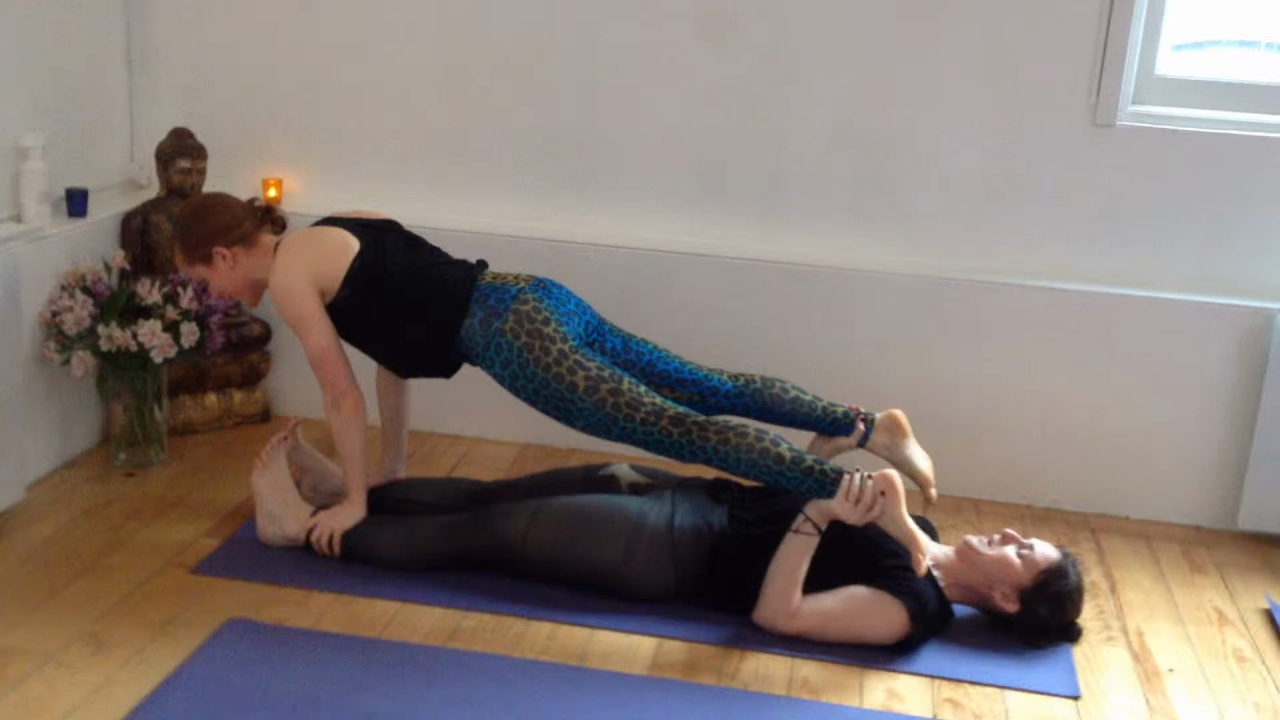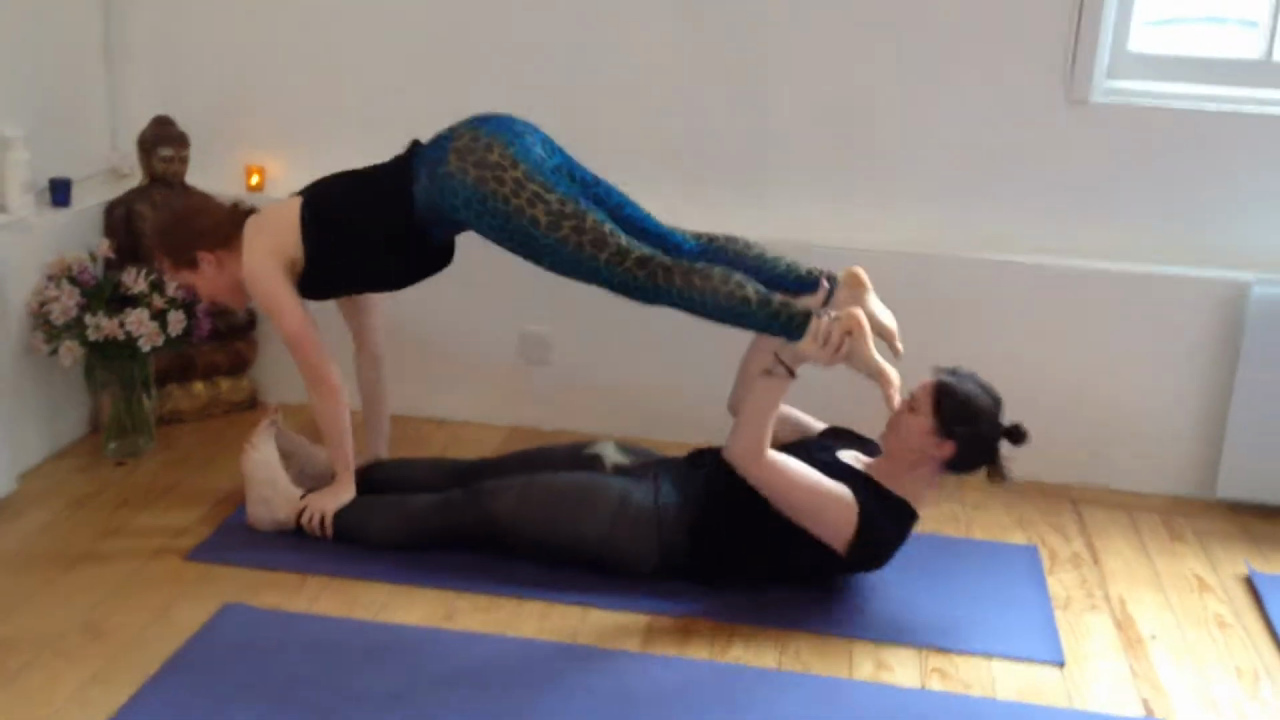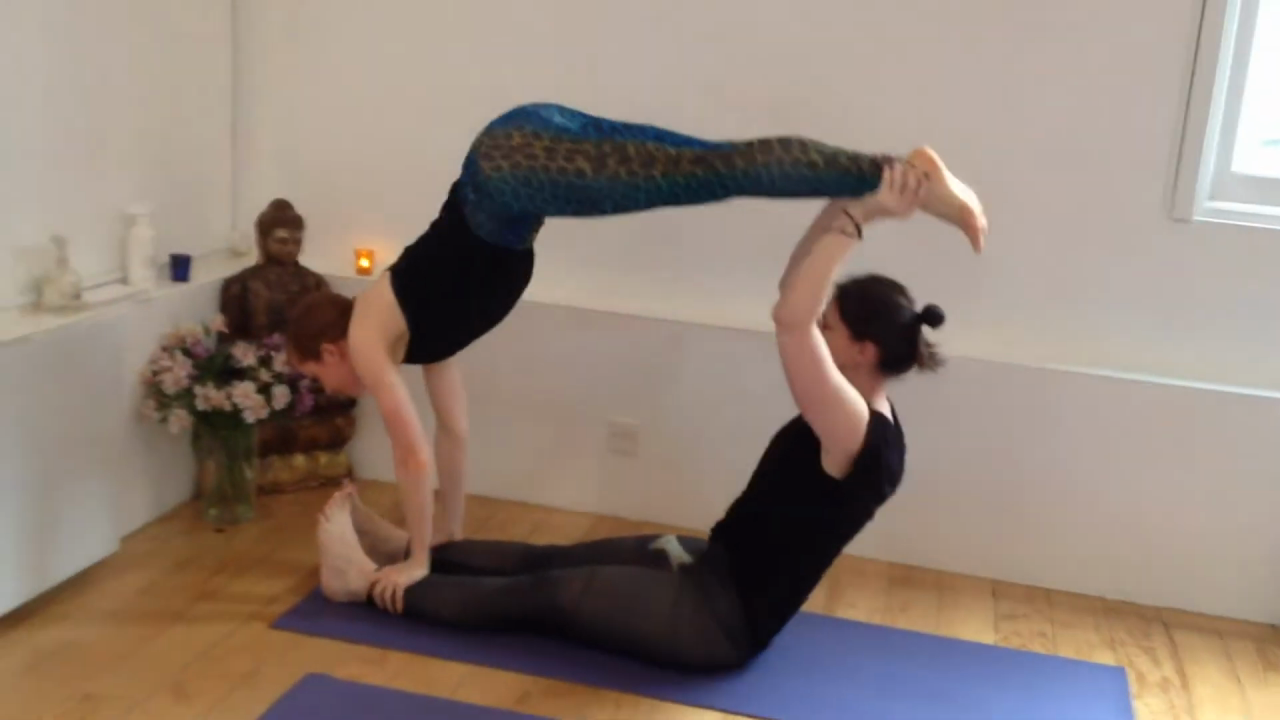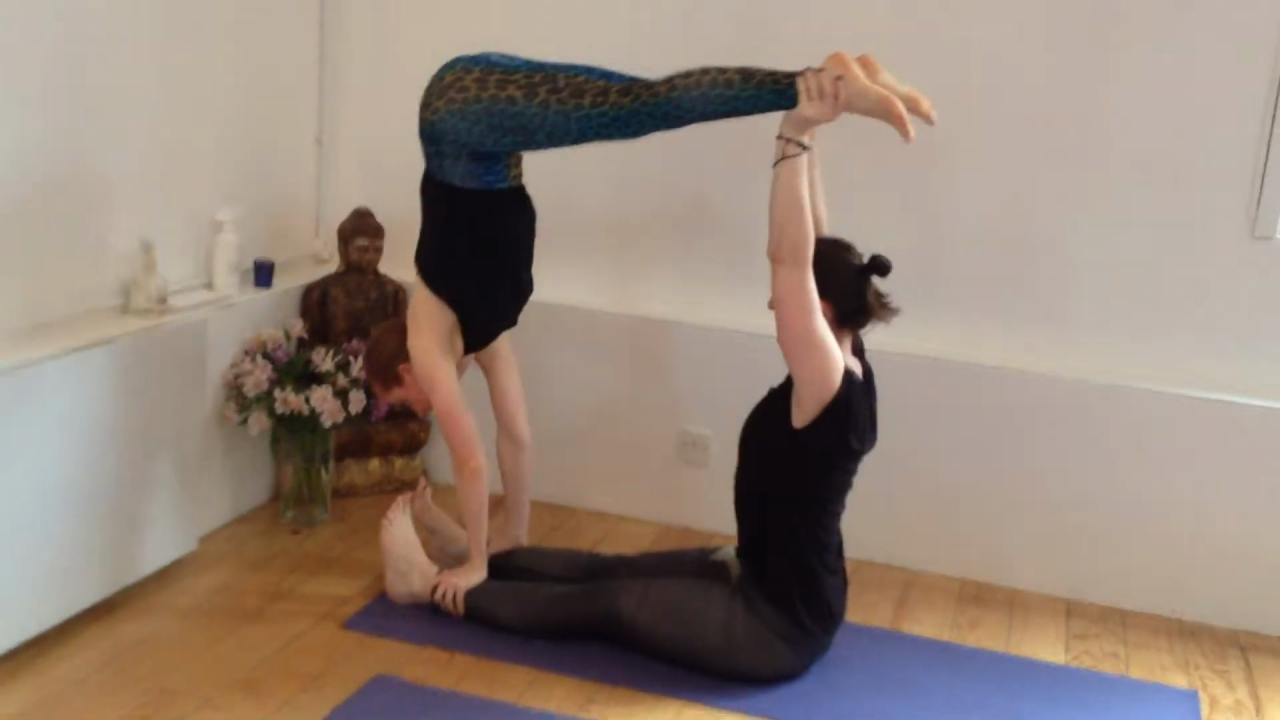
dt=0.7s
person 1, frame 1
left shoulder: (912, 605)
right shoulder: (919, 536)
left elbow: (775, 611)
left wrist: (821, 512)
left hip: (677, 554)
right hip: (698, 501)
left knee: (487, 531)
right knee: (491, 496)
left ankle: (312, 527)
right ankle: (344, 491)
person 1, frame 2
left shoulder: (873, 520)
right shoulder: (862, 452)
left elbow: (745, 453)
right elbow: (742, 403)
left wrist: (792, 359)
right wrist: (777, 327)
left hip: (666, 531)
right hip: (670, 480)
left knee: (475, 510)
right knee: (472, 474)
left ankle: (304, 515)
right ankle: (331, 476)
person 1, frame 3
left shoulder: (867, 441)
right shoulder: (857, 415)
left elbow: (791, 320)
right elbow: (796, 297)
left wrist: (856, 218)
right wrist: (845, 204)
left hip: (722, 619)
right hip: (715, 568)
left knee: (545, 595)
right knee: (541, 562)
left ankle: (376, 586)
right ankle: (406, 551)
person 1, frame 4
left shoulder: (829, 387)
right shoulder: (849, 368)
left elbow: (789, 261)
right elbow: (808, 253)
left wrist: (795, 137)
right wrist: (804, 137)
left hip: (777, 627)
right hip: (766, 581)
left knee: (603, 605)
right knee: (604, 571)
left ankle: (433, 585)
right ankle: (469, 558)
person 2, frame 1
left shoulder: (287, 275)
right shoulder: (328, 237)
left elbow: (342, 395)
right elbow: (391, 351)
left wrist: (355, 500)
right wrist: (391, 473)
left hip: (510, 336)
right hip: (533, 302)
left knee: (673, 426)
right knee: (703, 391)
right ankle: (868, 427)
person 2, frame 2
left shoulder: (257, 261)
right shoulder: (296, 239)
left elbow: (323, 380)
right elbow: (370, 349)
left wrist: (342, 484)
right wrist: (374, 456)
left hip: (476, 167)
right hip: (493, 140)
left knee: (646, 270)
right knee: (664, 246)
left ankle: (824, 326)
right ankle: (831, 288)
person 2, frame 3
left shoulder: (366, 339)
right shoulder: (409, 319)
left elbow: (415, 458)
right elbow: (455, 432)
left wrist: (418, 560)
right wrist: (449, 536)
left hip: (514, 159)
right hip: (531, 143)
left knee: (710, 172)
right knee: (716, 170)
left ankle: (896, 176)
right ankle: (895, 173)
person 2, frame 4
left shoulder: (426, 346)
right shoulder: (472, 326)
left elbow: (472, 463)
right elbow: (516, 437)
left wrist: (476, 565)
right wrist: (514, 538)
left knee: (644, 110)
